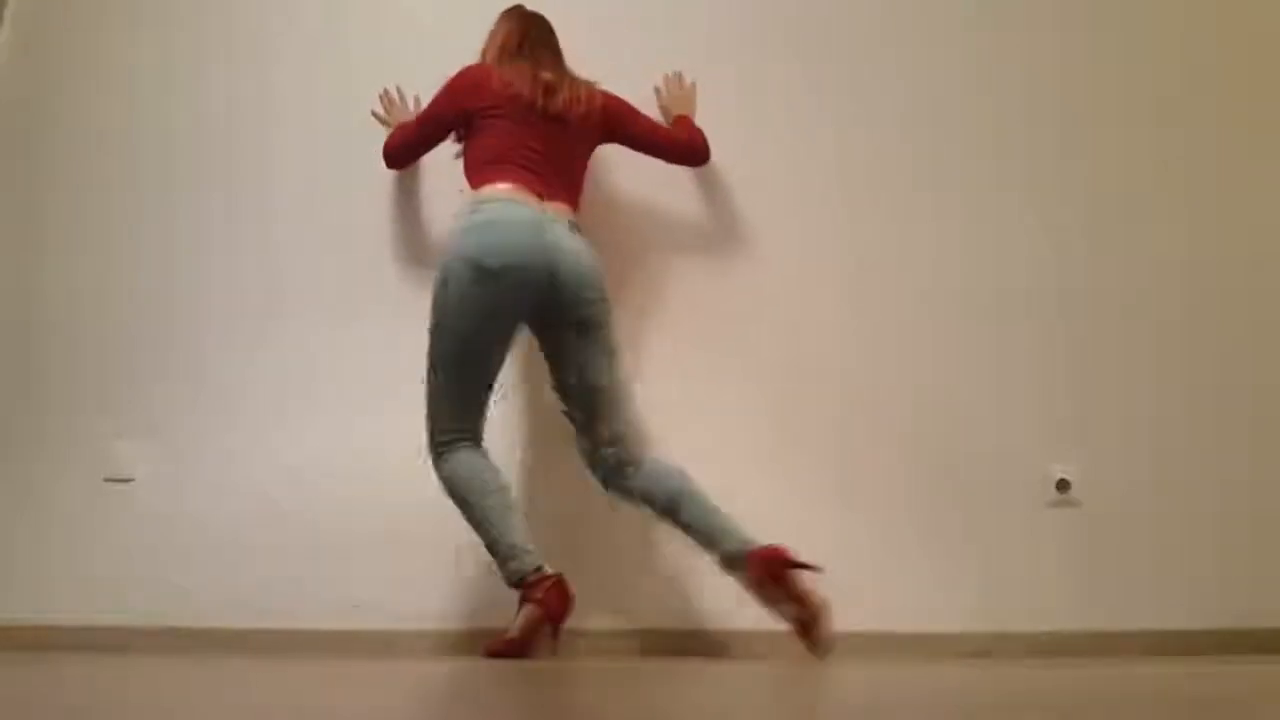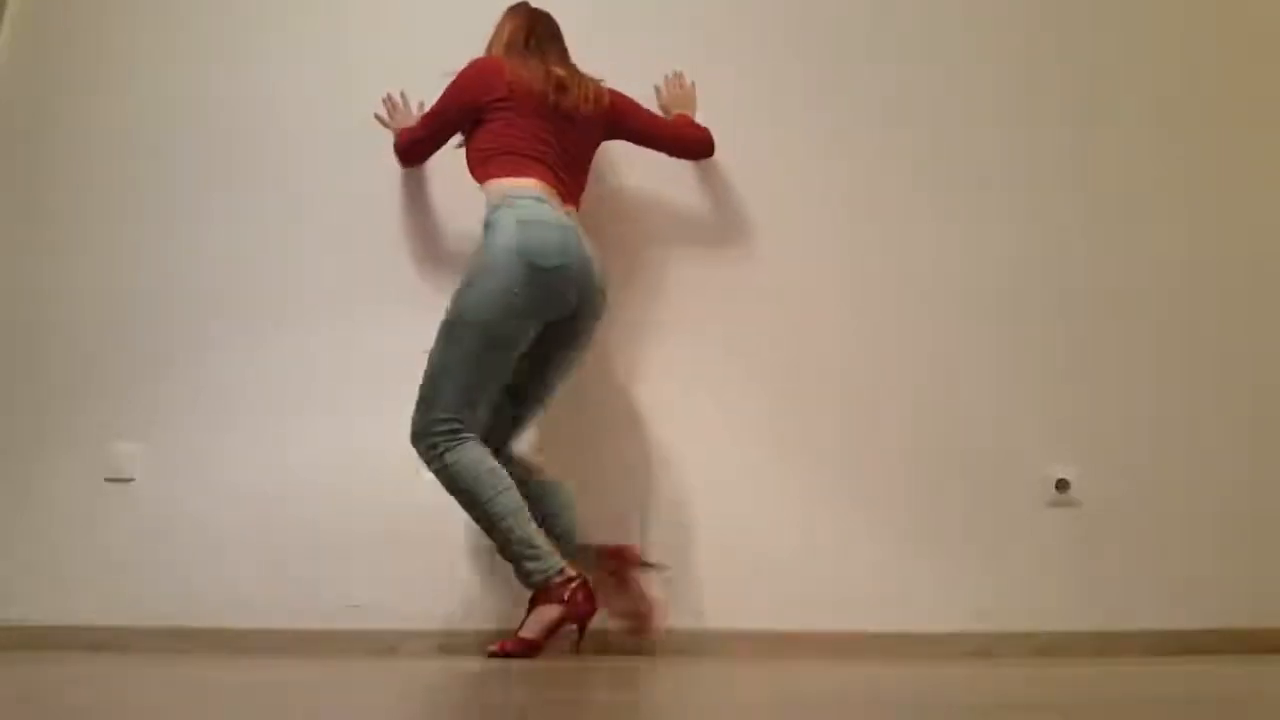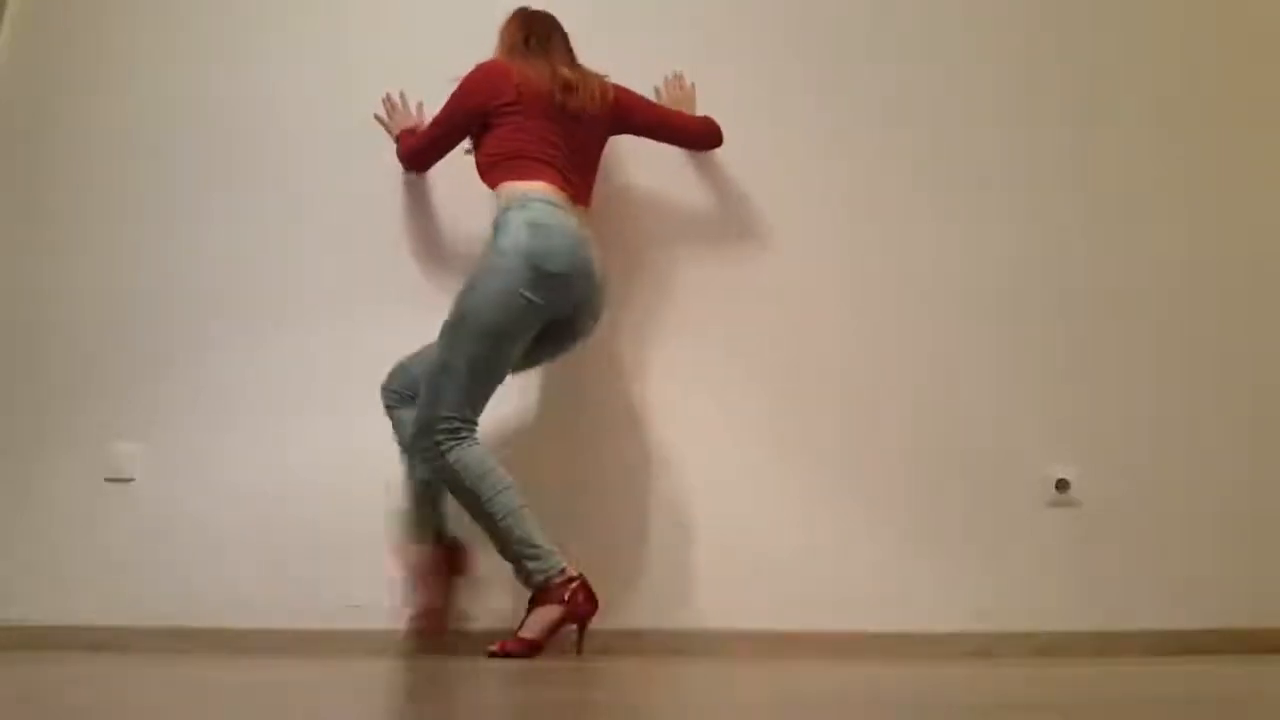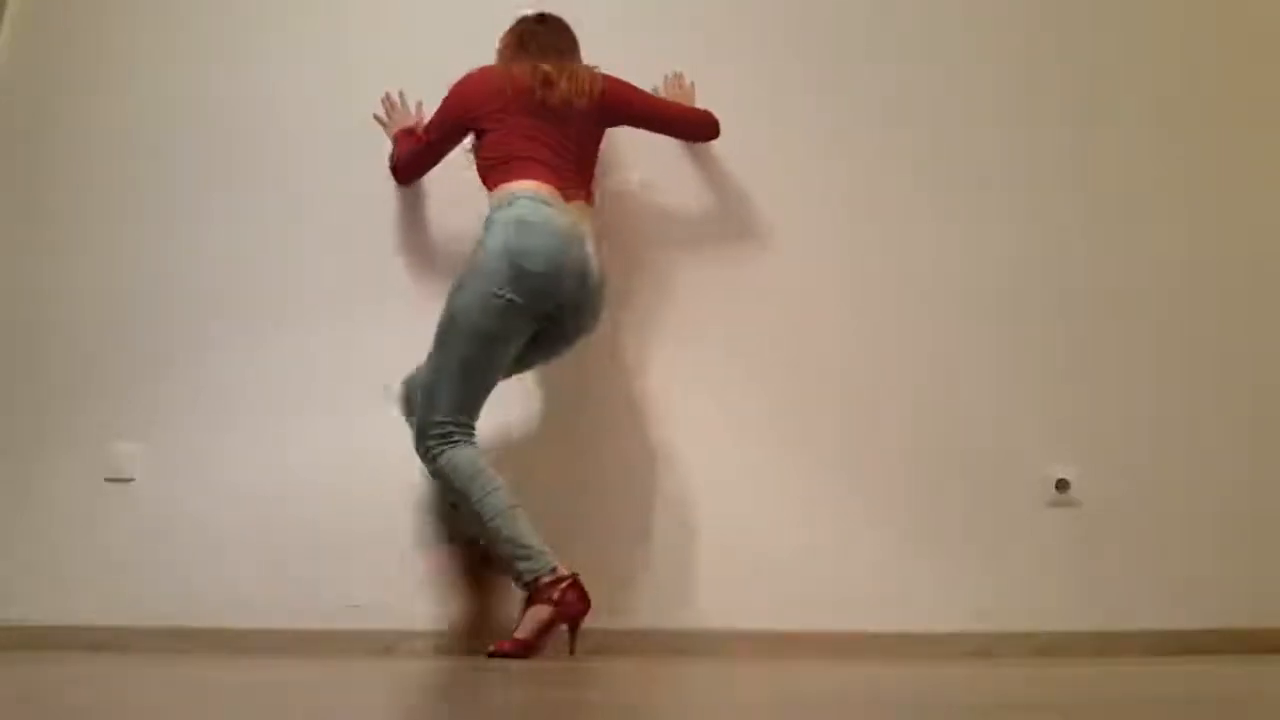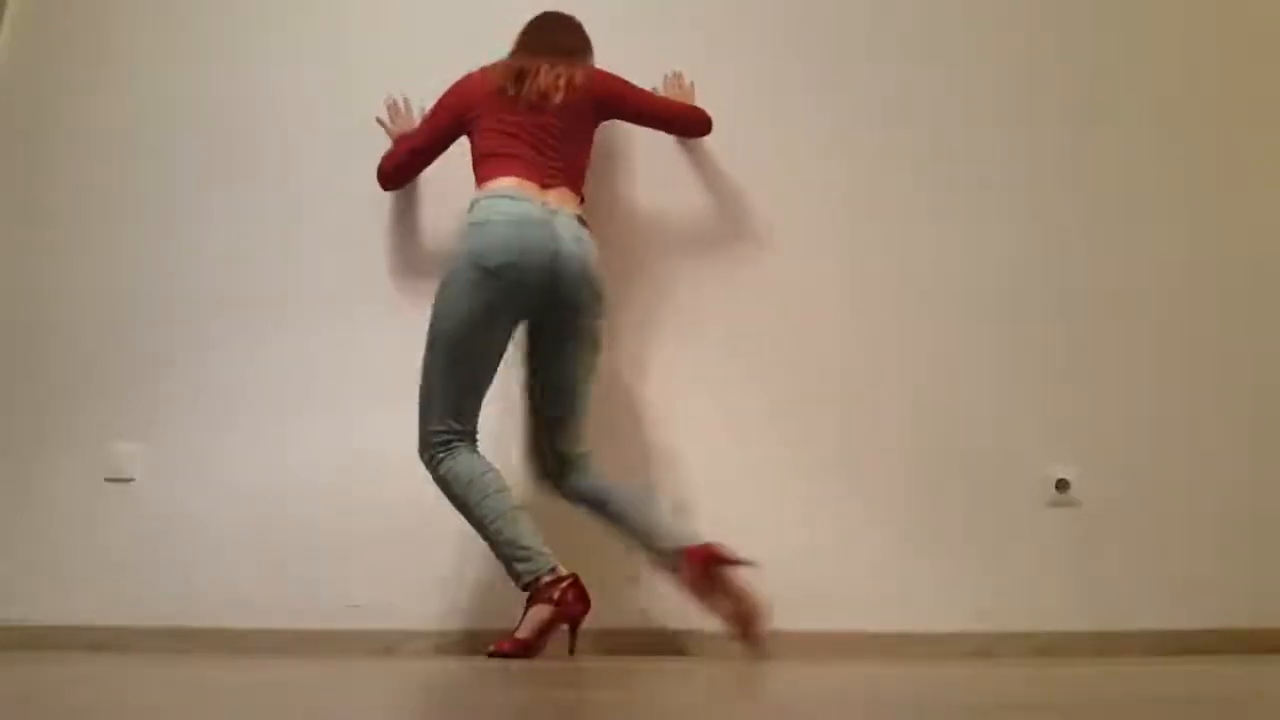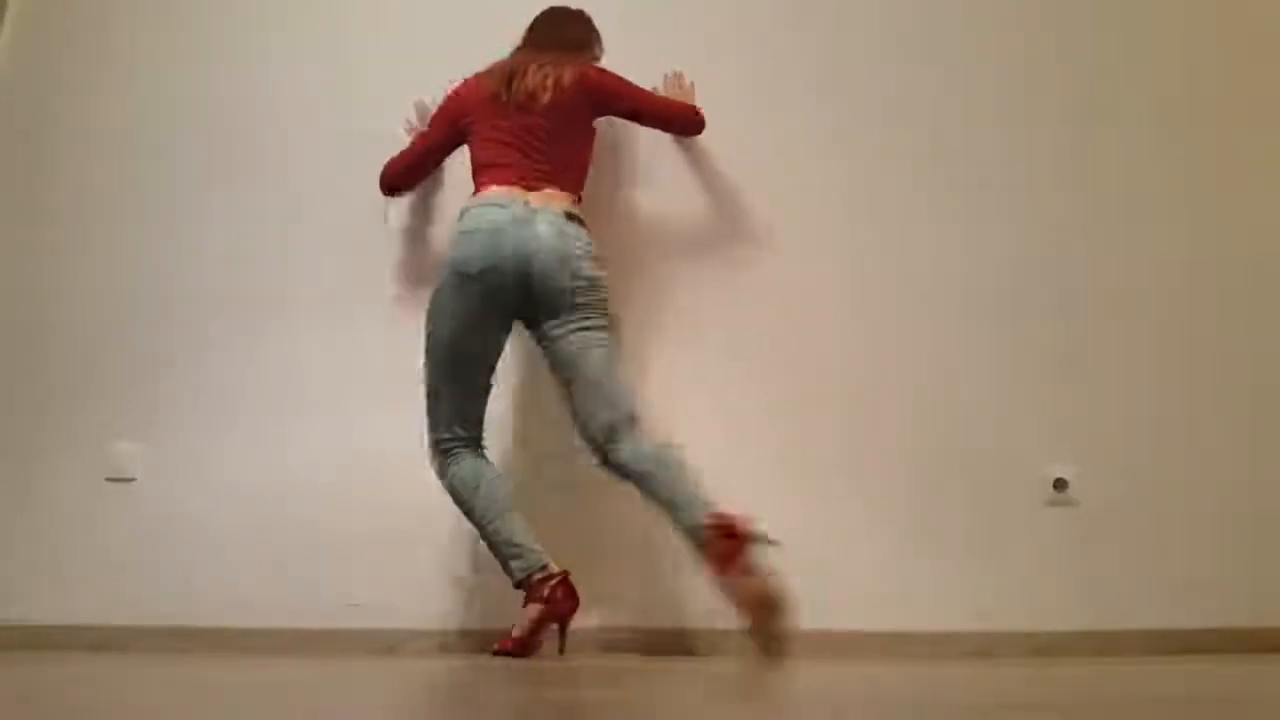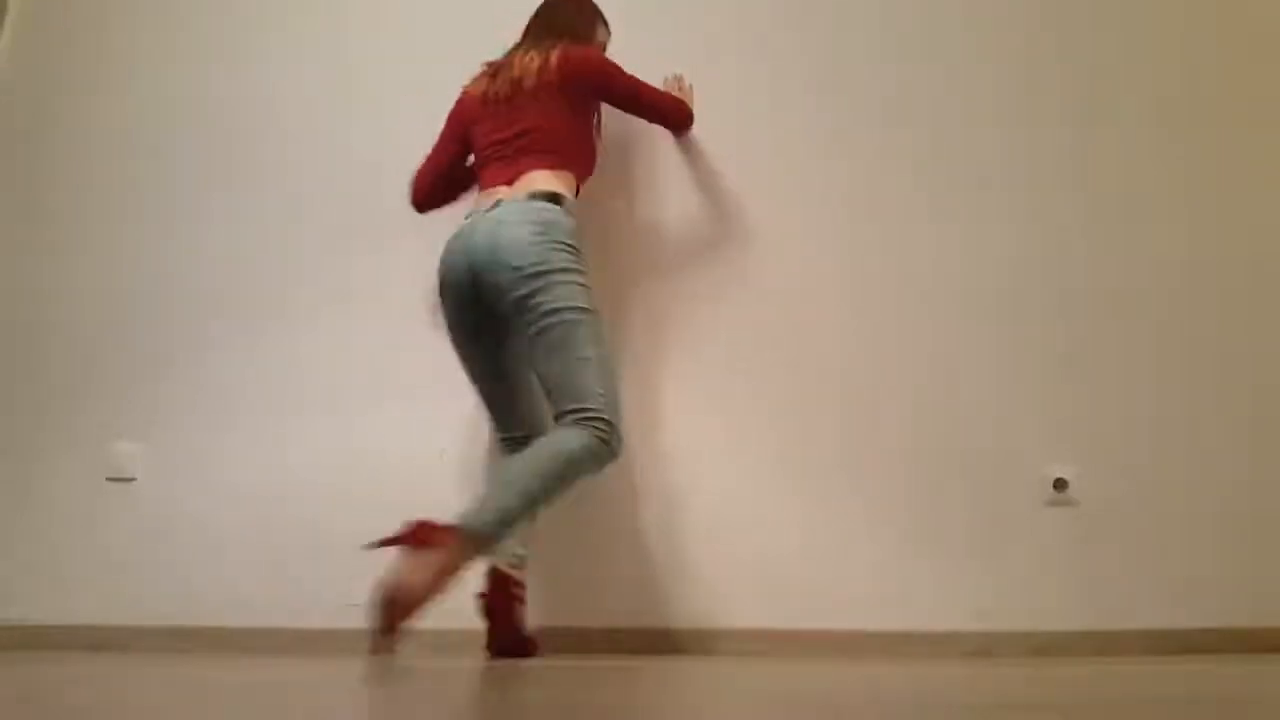
dt=0.2s
person 1, frame 1
left shoulder: (477, 82)
right shoulder: (591, 102)
left elbow: (397, 152)
right elbow: (695, 149)
left wrist: (400, 122)
right wrist: (678, 112)
left hip: (490, 240)
right hip: (567, 259)
left knee: (453, 442)
right knee: (618, 459)
left ankle: (536, 583)
right ankle: (762, 563)
person 1, frame 2
left shoulder: (488, 75)
right shoulder: (593, 97)
left elbow: (412, 150)
right elbow: (698, 144)
left wrist: (403, 125)
right wrist: (680, 112)
left hip: (524, 240)
right hip: (577, 268)
left knee: (441, 432)
right knee: (486, 442)
left ankle: (557, 583)
right ankle: (603, 563)
person 1, frame 3
left shoulder: (495, 76)
right shoulder: (600, 96)
left elbow: (416, 158)
right elbow: (707, 135)
left wrist: (405, 128)
right wrist: (680, 110)
left hip: (532, 242)
right hip: (579, 274)
left knee: (444, 428)
right knee: (407, 386)
left ankle: (557, 583)
right ankle: (433, 550)
person 1, frame 4
left shoulder: (482, 83)
right shoulder: (595, 89)
left elbow: (405, 168)
right elbow: (705, 126)
left wrist: (404, 130)
right wrist: (676, 102)
left hip: (522, 238)
right hip: (582, 266)
left knee: (444, 431)
right knee: (425, 394)
left ankle: (550, 583)
right ankle: (485, 548)
person 1, frame 5
left shoulder: (476, 86)
right shoulder: (583, 84)
left elbow: (394, 172)
right elbow: (696, 122)
left wrist: (412, 133)
right wrist: (675, 100)
left hip: (496, 237)
right hip: (573, 253)
left knee: (446, 439)
right knee: (559, 460)
left ankle: (550, 582)
right ankle: (697, 560)
person 1, frame 6
left shoulder: (474, 89)
right shoulder: (586, 83)
left elbow: (394, 179)
right elbow: (688, 120)
left wrist: (428, 137)
right wrist: (679, 98)
left hip: (483, 240)
right hip: (562, 247)
left knee: (453, 443)
right knee: (617, 435)
left ankle: (543, 580)
right ankle: (718, 540)
person 1, frame 7
left shoulder: (481, 90)
right shoulder: (578, 64)
left elbow: (423, 192)
right elbow: (677, 113)
right wrist: (682, 106)
left hip: (469, 250)
right hip: (533, 243)
left knee: (524, 437)
right knee: (596, 427)
left ankle: (500, 572)
right ankle: (452, 540)
